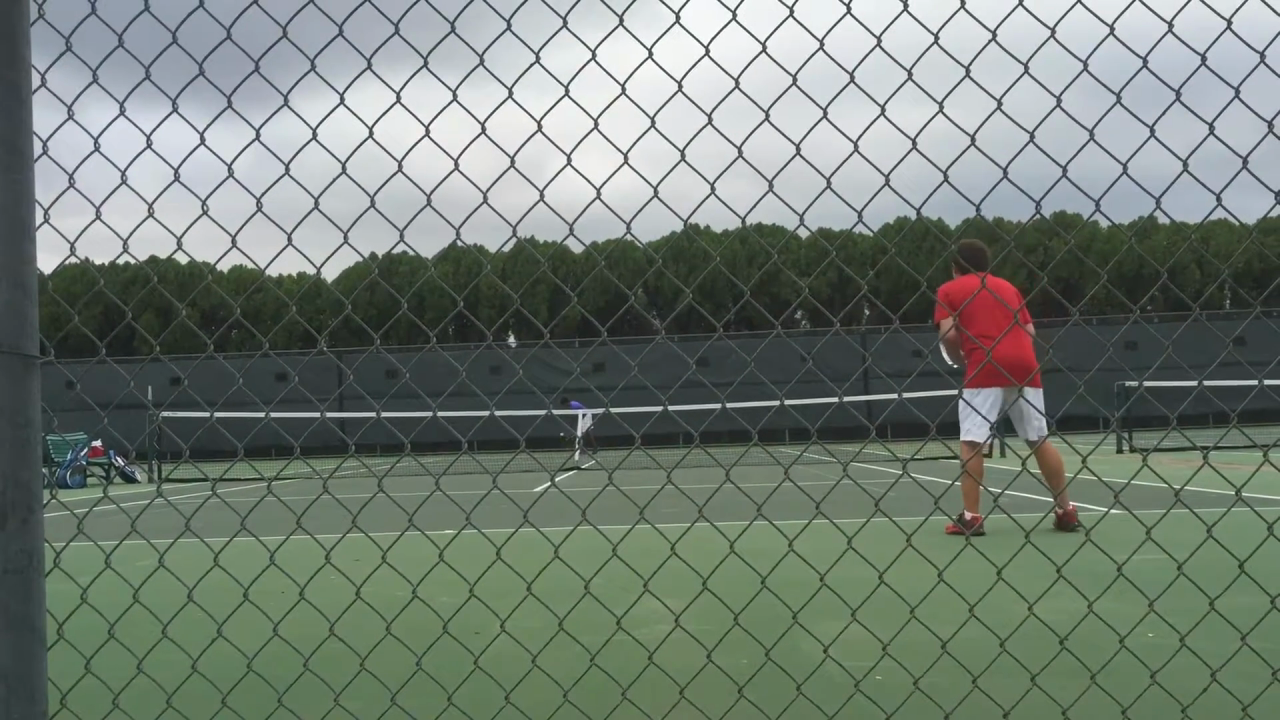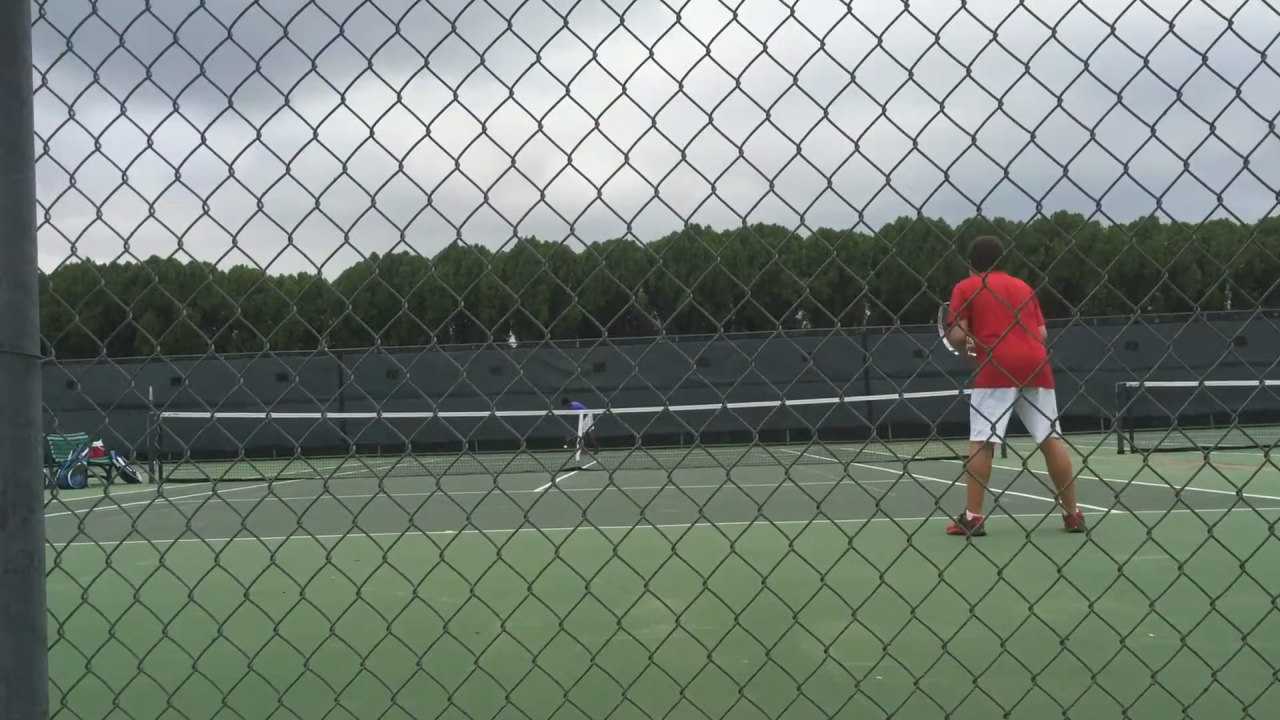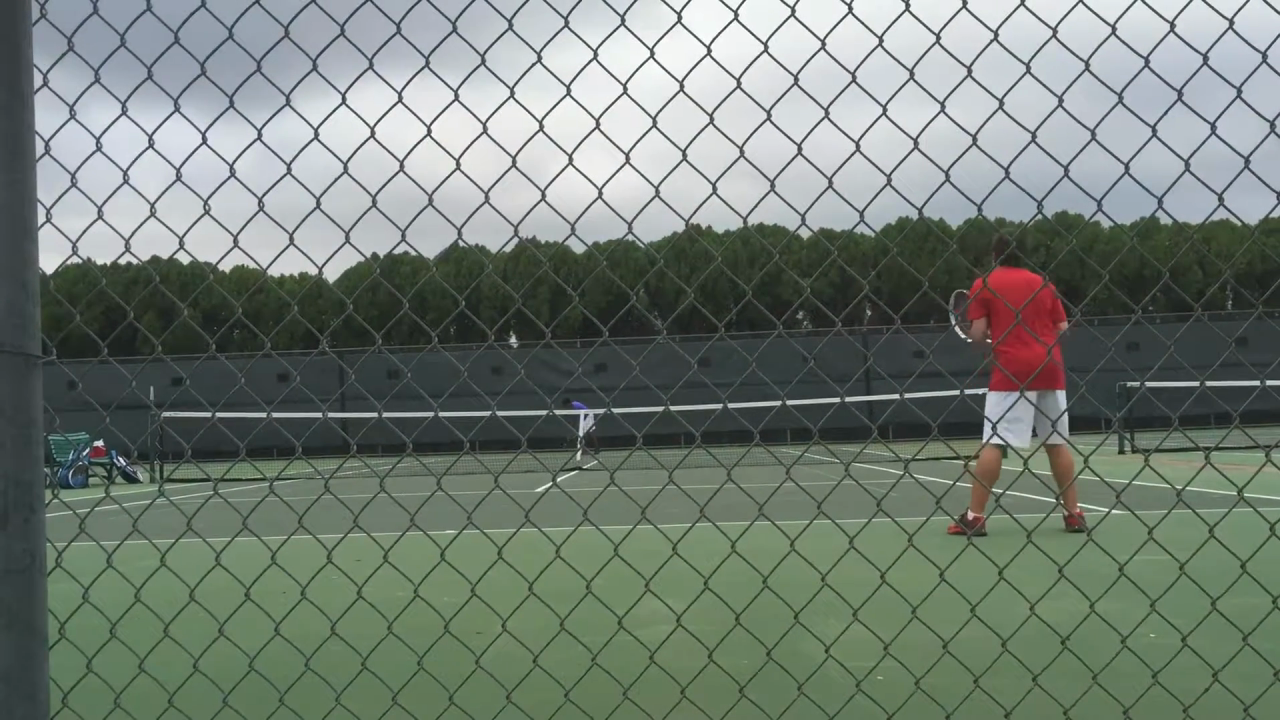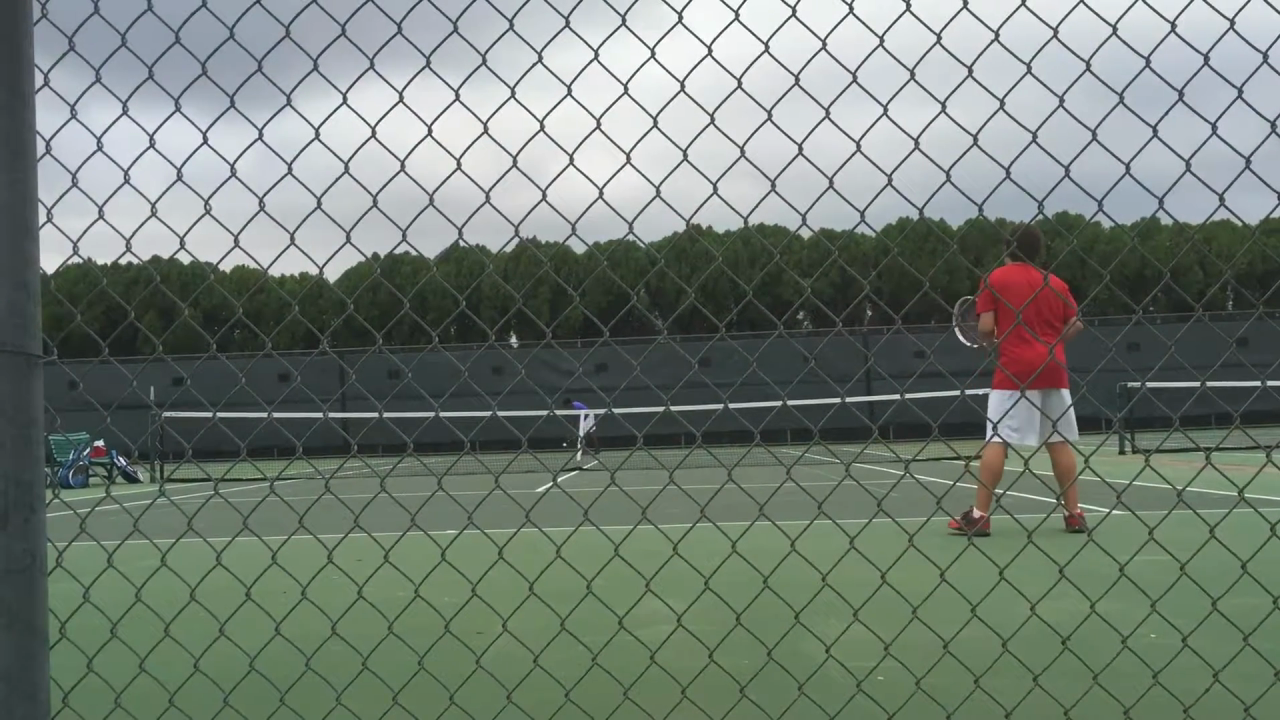
dt=0.2s
person 1, frame 1
left shoulder: (949, 290)
right shoulder: (1008, 286)
left elbow: (948, 333)
right elbow: (1030, 331)
left wrist: (957, 356)
left hip: (986, 369)
right hip: (1025, 365)
left knee: (972, 442)
right knee: (1040, 439)
left ankle: (971, 516)
right ankle: (1066, 510)
person 1, frame 2
left shoulder: (965, 288)
right shoulder: (1023, 287)
left elbow: (959, 335)
right elbow: (1042, 332)
left wrist: (963, 345)
left hip: (997, 370)
right hip: (1036, 366)
left knee: (982, 441)
right knee: (1051, 440)
left ankle: (973, 516)
right ankle: (1072, 513)
person 1, frame 3
left shoulder: (984, 284)
right shoulder: (1043, 284)
left elbow: (978, 333)
right elbow: (1062, 328)
left wrist: (989, 340)
left hip: (1011, 371)
right hip: (1049, 369)
left knee: (994, 442)
right knee: (1057, 442)
left ankle: (974, 516)
right ankle: (1073, 513)
person 1, frame 4
left shoulder: (993, 279)
right shoulder: (1055, 283)
left elbow: (985, 327)
right elbow: (1075, 325)
left wrist: (993, 339)
left hip: (1013, 370)
right hip: (1052, 370)
left knee: (997, 441)
right knee: (1060, 440)
left ankle: (979, 515)
right ankle: (1073, 513)
